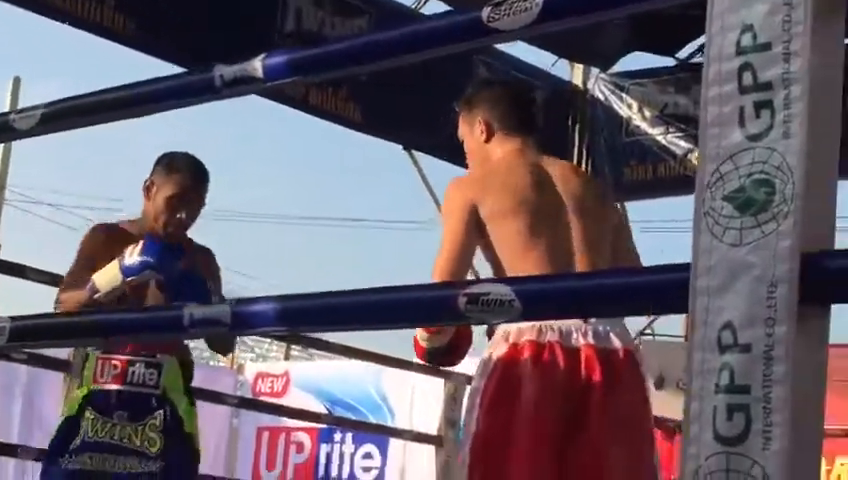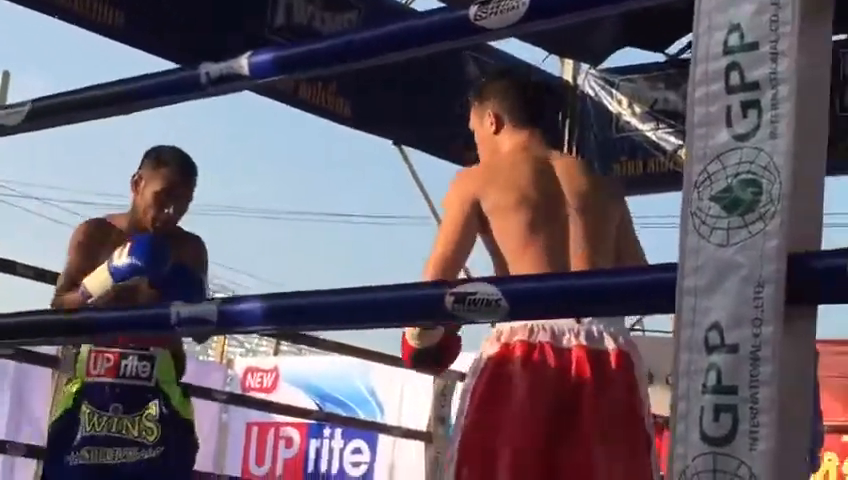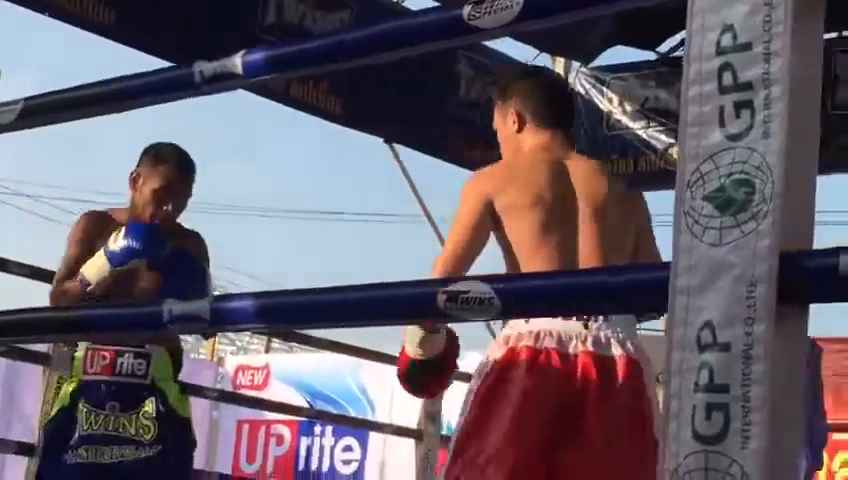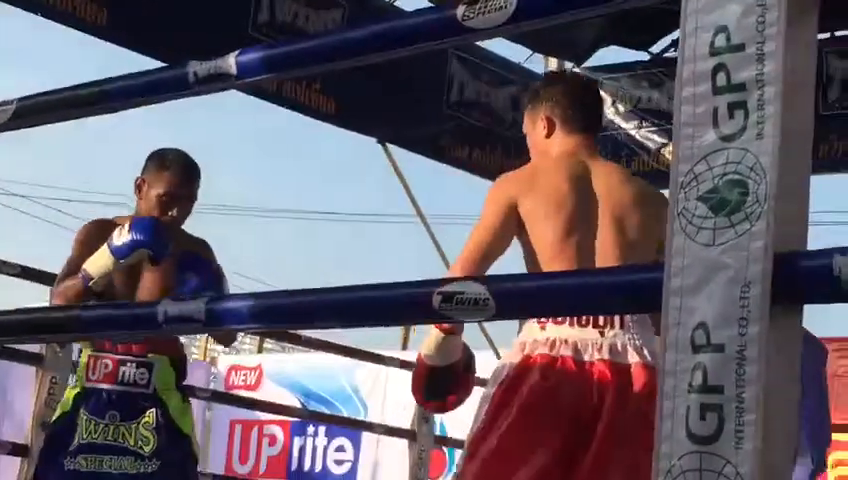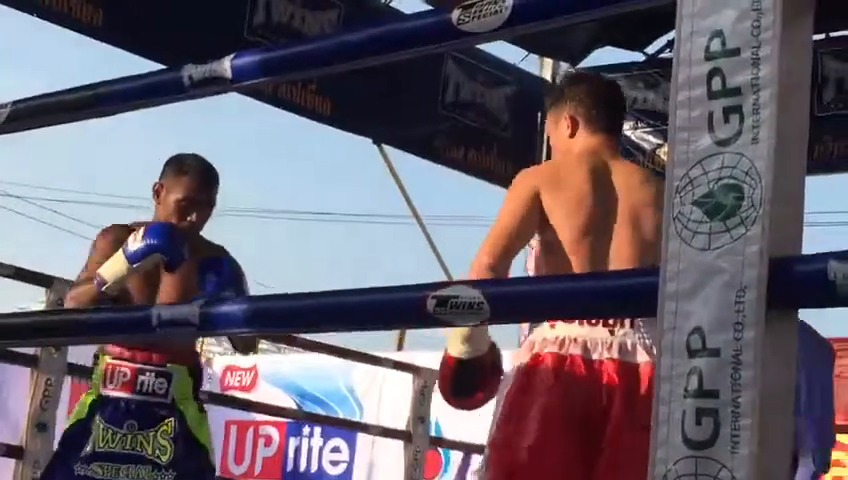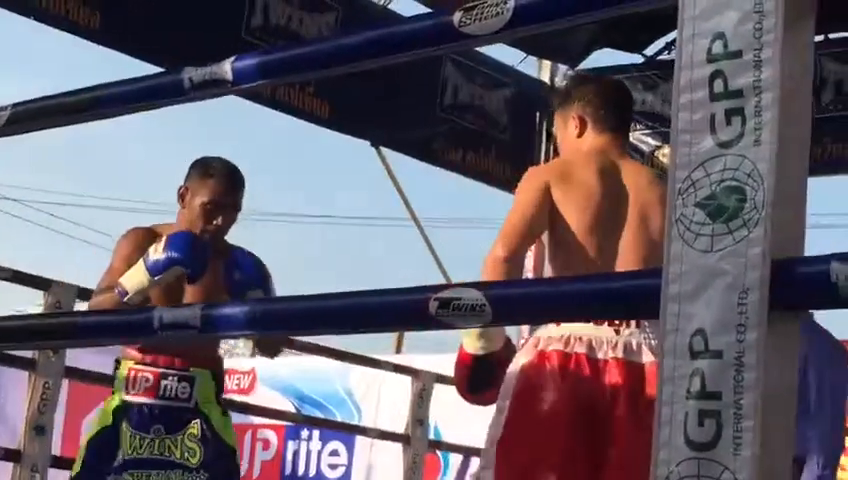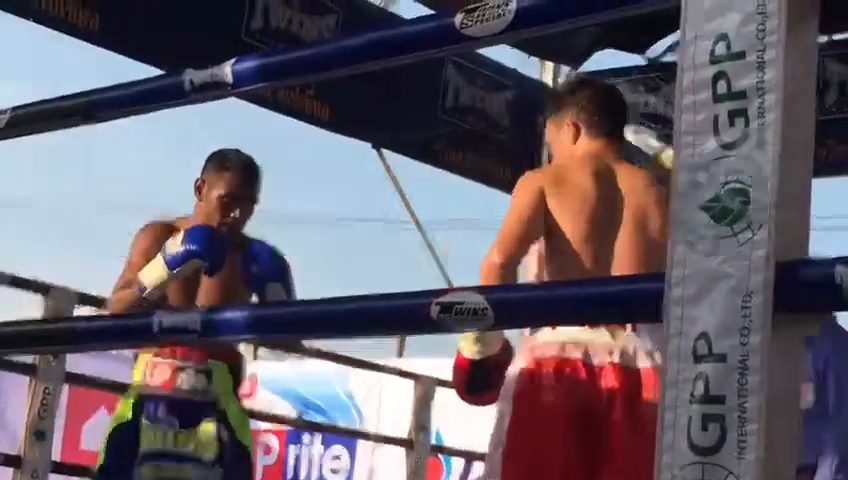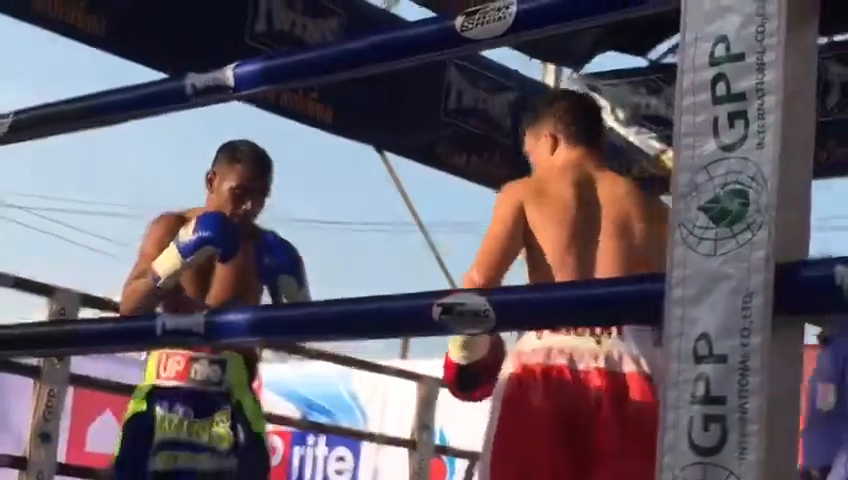
dt=0.1s
person 1, frame 1
left shoulder: (473, 188)
right shoulder: (592, 190)
left elbow: (445, 288)
left wrist: (432, 334)
left hip: (531, 354)
right hip: (611, 353)
person 1, frame 2
left shoulder: (477, 181)
right shoulder: (601, 187)
left elbow: (438, 282)
left wrist: (422, 335)
left hip: (524, 354)
right hip: (607, 355)
person 1, frame 3
left shoulder: (496, 182)
right shoulder: (620, 192)
left elbow: (446, 274)
left wrist: (423, 340)
left hip: (532, 355)
right hip: (615, 360)
person 1, frame 4
left shoulder: (520, 184)
right shoulder: (648, 199)
left elbow: (465, 273)
left wrist: (442, 346)
left hip: (547, 363)
right hip: (631, 368)
person 1, frame 5
left shoulder: (540, 180)
right shoulder: (662, 198)
left elbow: (489, 263)
left wrist: (468, 339)
left hip: (556, 359)
right hip: (637, 366)
person 1, frame 6
left shoulder: (550, 177)
right shoulder: (668, 198)
left elbow: (504, 255)
left wrist: (483, 337)
left hip: (561, 358)
right hip: (642, 367)
person 1, frame 7
left shoulder: (544, 182)
right shoulder: (664, 204)
left elbow: (499, 263)
left wrist: (481, 342)
left hip: (557, 363)
right hip: (639, 371)
person 1, frame 8
left shoulder: (524, 193)
right shoulder: (653, 210)
left elbow: (480, 279)
left wrist: (467, 348)
left hip: (544, 370)
right hip: (627, 375)
person 2, frame 1
left shoulder: (201, 259)
right shoulder: (106, 238)
left elbow: (224, 346)
right elbow: (63, 308)
right wrist: (121, 272)
left hip: (164, 397)
right hip: (102, 391)
person 2, frame 2
left shoulder: (190, 249)
right shoulder: (95, 234)
right elbow: (60, 309)
left wrist: (196, 306)
right wrist: (111, 274)
left hip: (156, 388)
right hip: (96, 383)
person 2, frame 3
left shoulder: (189, 246)
right shoulder: (95, 227)
right elbow: (58, 302)
left wrist: (197, 297)
right wrist: (108, 260)
left hip: (154, 382)
right hip: (94, 379)
person 2, frame 4
left shoulder: (196, 252)
right shoulder: (99, 234)
left elbow: (226, 336)
right elbow: (60, 302)
right wrist: (111, 256)
left hip: (157, 391)
right hip: (97, 386)
person 2, frame 5
left shoulder: (213, 260)
right shoulder: (117, 239)
left elbow: (246, 344)
right elbow: (73, 307)
left wrist: (233, 301)
right wrist: (125, 261)
left hip: (173, 399)
right hip: (113, 394)
person 2, frame 6
left shoulder: (238, 263)
right shoulder: (140, 242)
left elbow: (271, 347)
right elbow: (96, 314)
left wrist: (259, 302)
right wrist: (148, 272)
left hip: (197, 402)
right hip: (136, 398)
person 2, frame 7
left shoulder: (254, 256)
right shoulder: (157, 236)
right elbow: (117, 313)
left wrist: (277, 293)
right wrist: (165, 267)
left hip: (213, 400)
right hip: (153, 392)
person 2, frame 8
left shoulder: (267, 248)
right shoulder: (170, 228)
right elbow: (130, 307)
left wrist: (290, 285)
right wrist: (179, 255)
left hip: (227, 390)
right hip: (168, 384)
